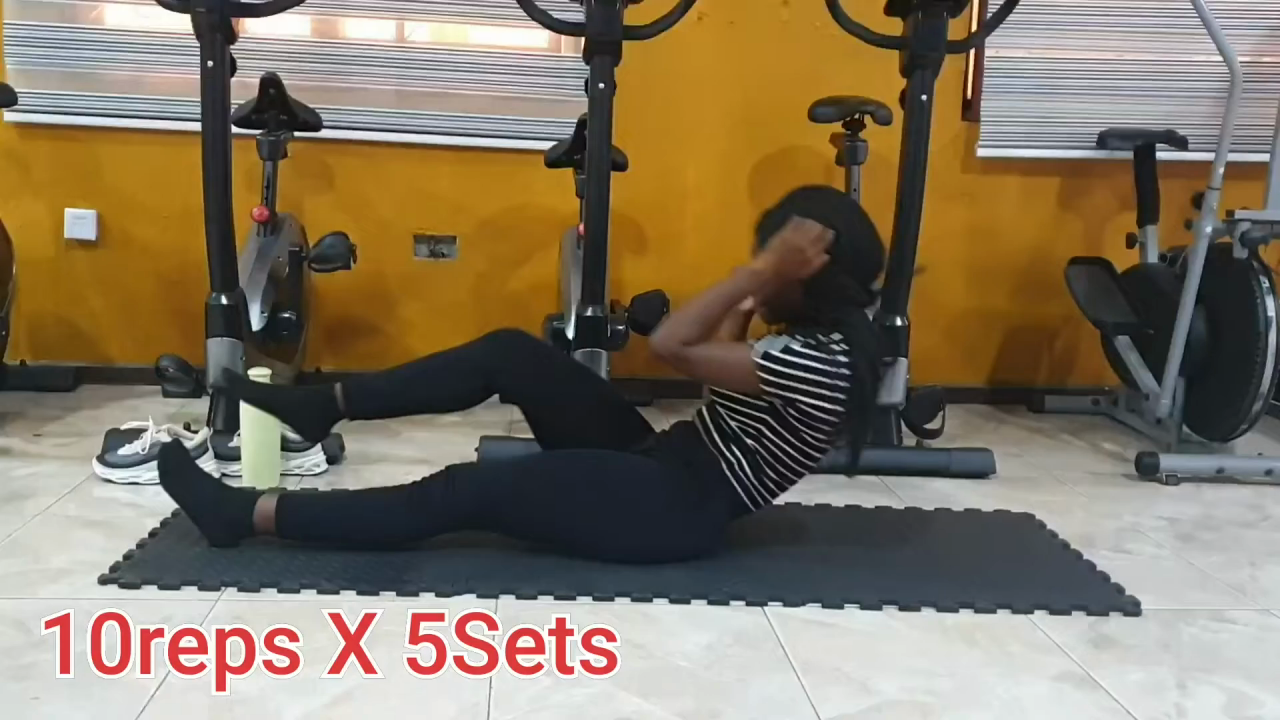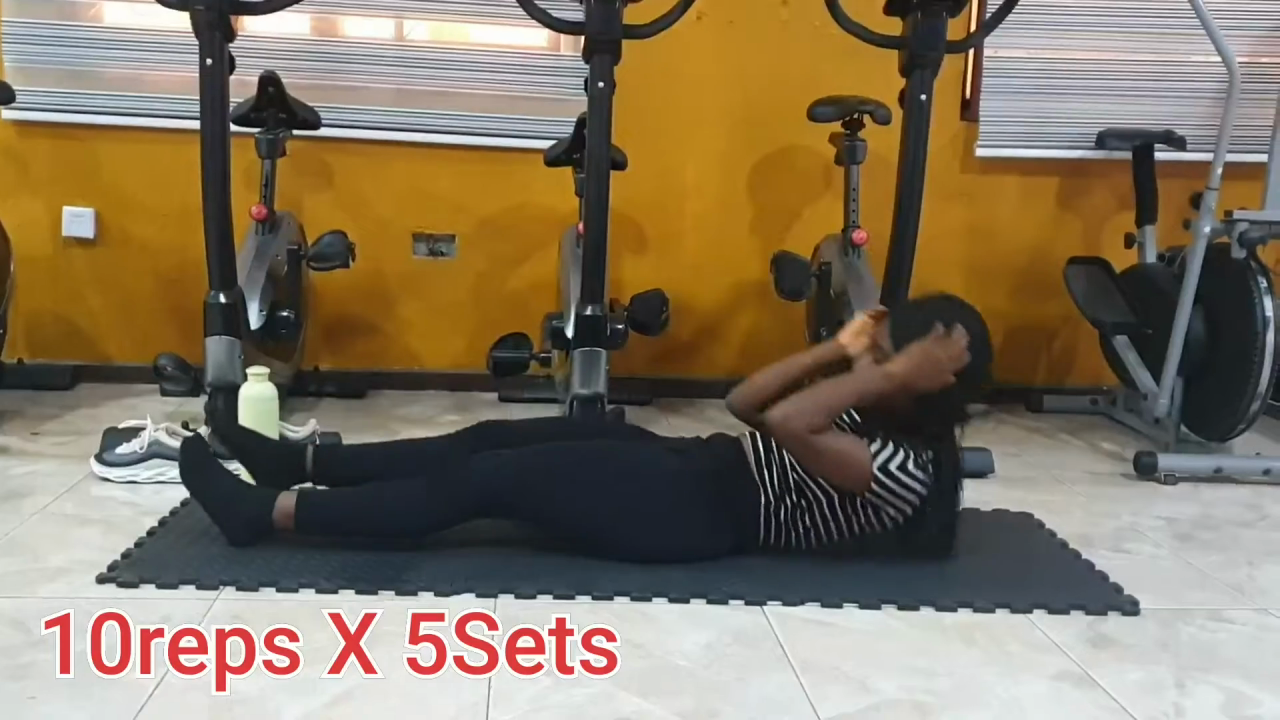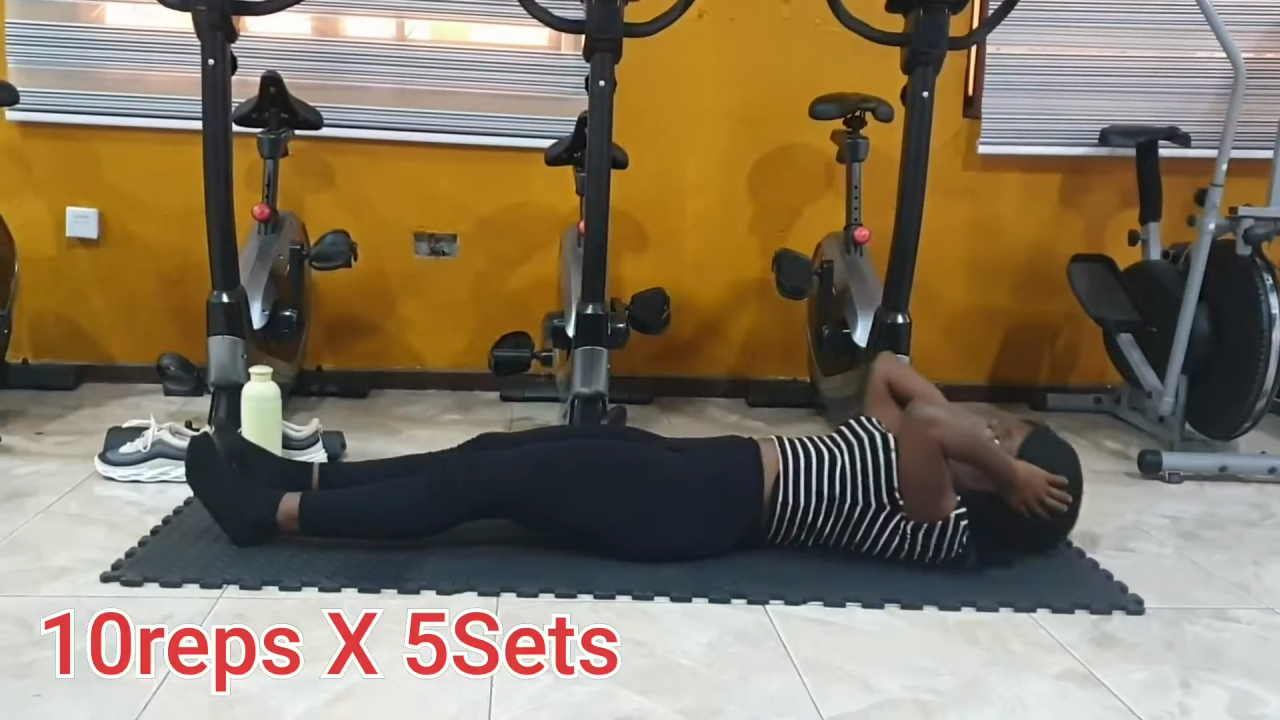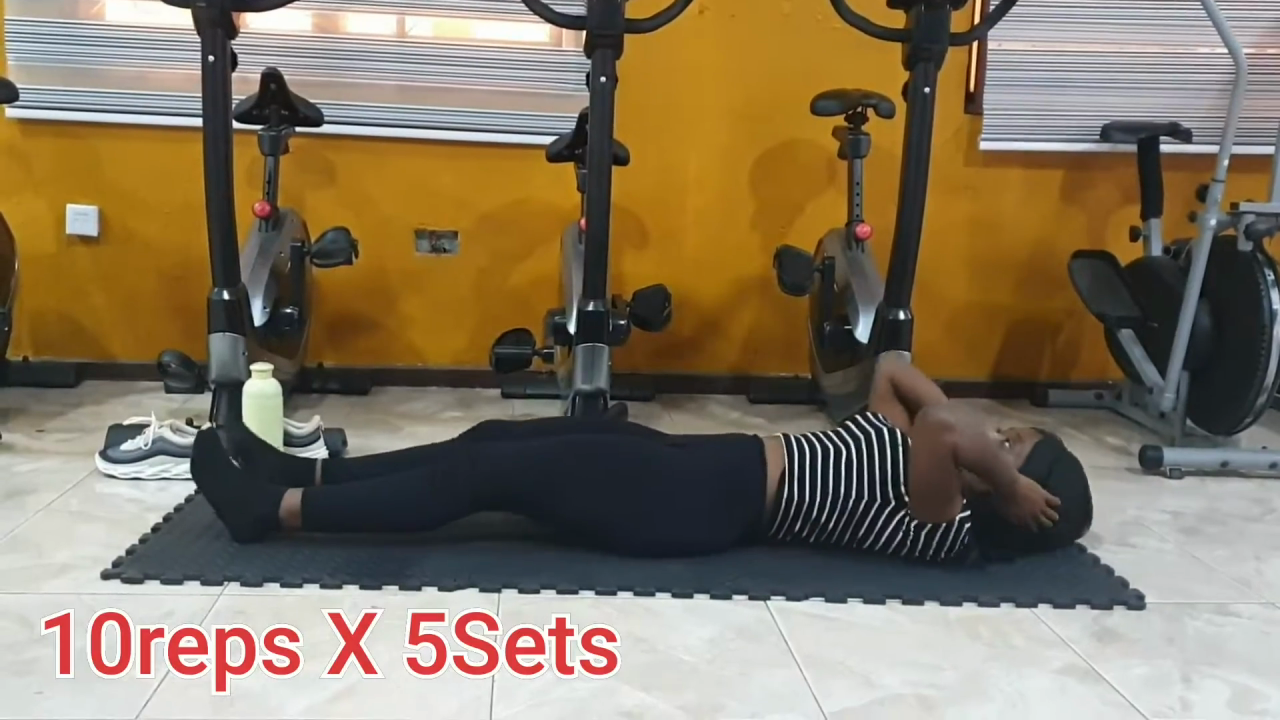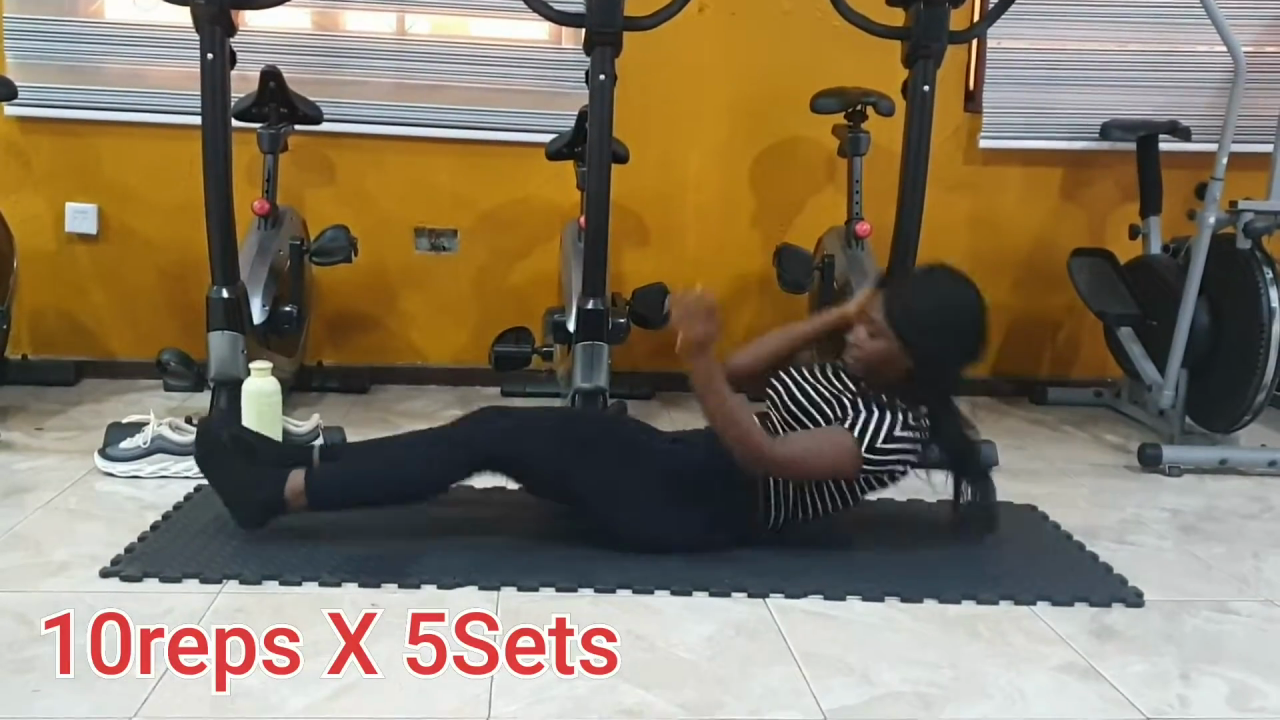
dt=0.4s
person 1, frame 1
left shoulder: (821, 365)
right shoulder: (809, 340)
left elbow: (670, 345)
right elbow: (704, 352)
left wrist: (758, 277)
right wrist: (746, 302)
left hip: (675, 510)
right hip: (655, 464)
left knee: (461, 495)
right knee: (510, 353)
left ankle: (248, 514)
right ankle: (321, 405)
person 1, frame 2
left shoulder: (899, 476)
right shoulder: (866, 418)
left elbow: (784, 423)
right elbow: (744, 400)
left wrist: (888, 374)
right wrist: (843, 351)
left hip: (694, 513)
right hip: (691, 468)
left knee: (482, 485)
right knee: (483, 442)
left ankle: (268, 513)
right ankle: (297, 460)
person 1, frame 3
left shoulder: (941, 525)
right shoulder: (902, 451)
left elbow: (927, 420)
right elbow: (887, 370)
left wrist: (1005, 470)
right wrist: (983, 437)
left hip: (696, 510)
right hip: (697, 466)
left knee: (481, 484)
right knee: (490, 451)
left ankle: (270, 514)
right ankle: (303, 477)
person 1, frame 4
left shoulder: (947, 521)
right shoulder: (919, 457)
left elbow: (941, 436)
right elbow: (892, 375)
left wrist: (1006, 487)
right wrist: (971, 427)
left hip: (699, 506)
right hip: (706, 465)
left knee: (485, 476)
right knee: (492, 439)
left ankle: (273, 508)
right ankle: (308, 472)
person 1, frame 5
left shoulder: (897, 430)
right shoulder: (855, 372)
left elbow: (765, 455)
right elbow: (747, 365)
left wrist: (700, 361)
right wrist: (834, 320)
left hip: (696, 506)
right hip: (685, 469)
left knee: (493, 440)
right knee: (495, 429)
left ankle: (281, 489)
right ankle: (294, 469)
